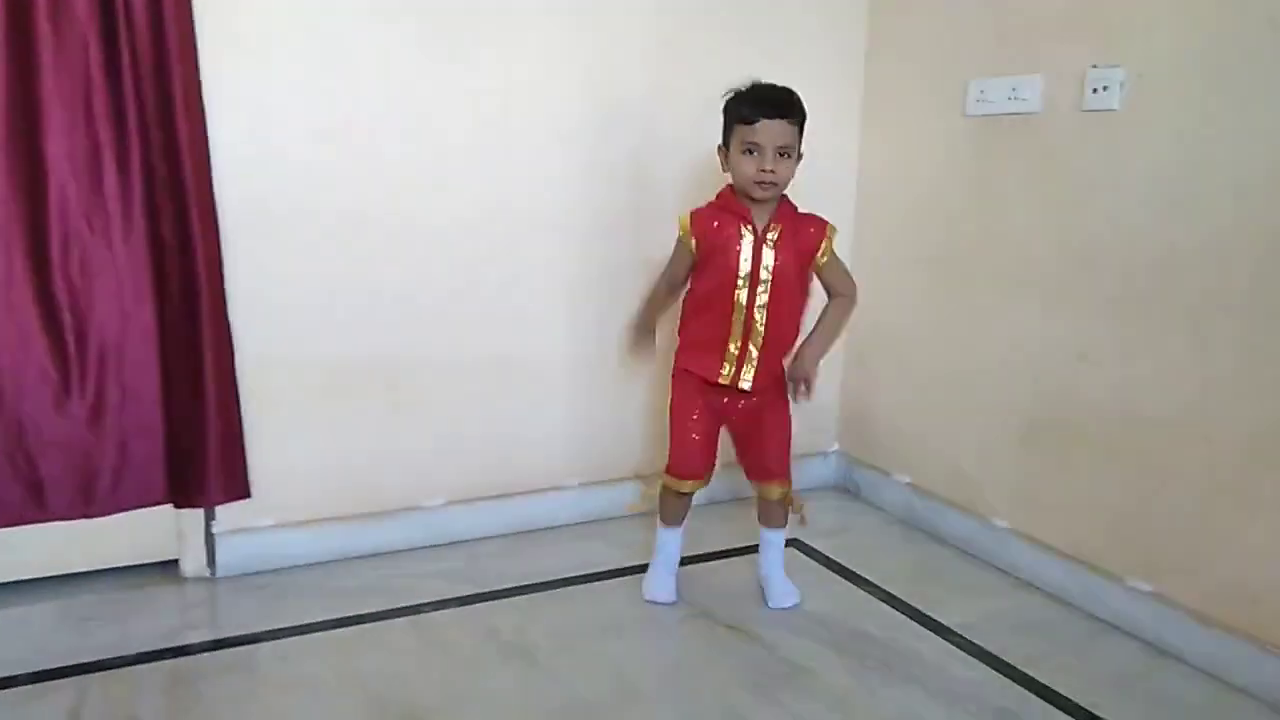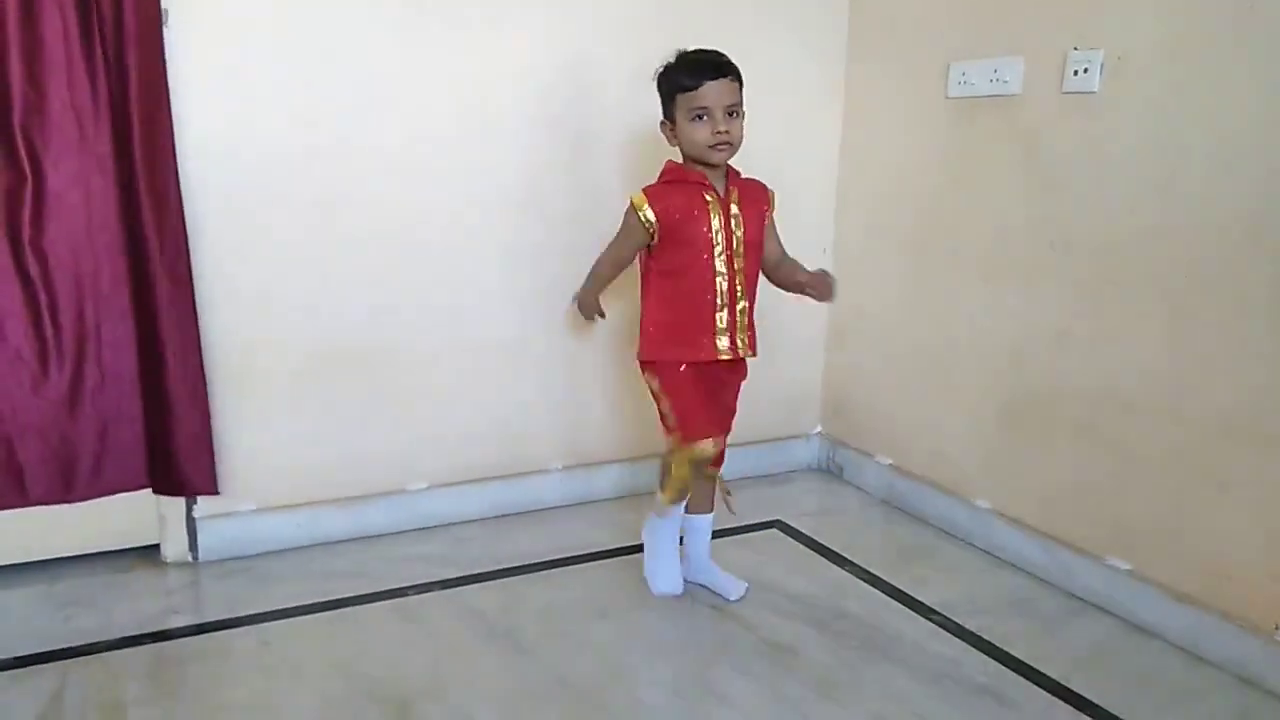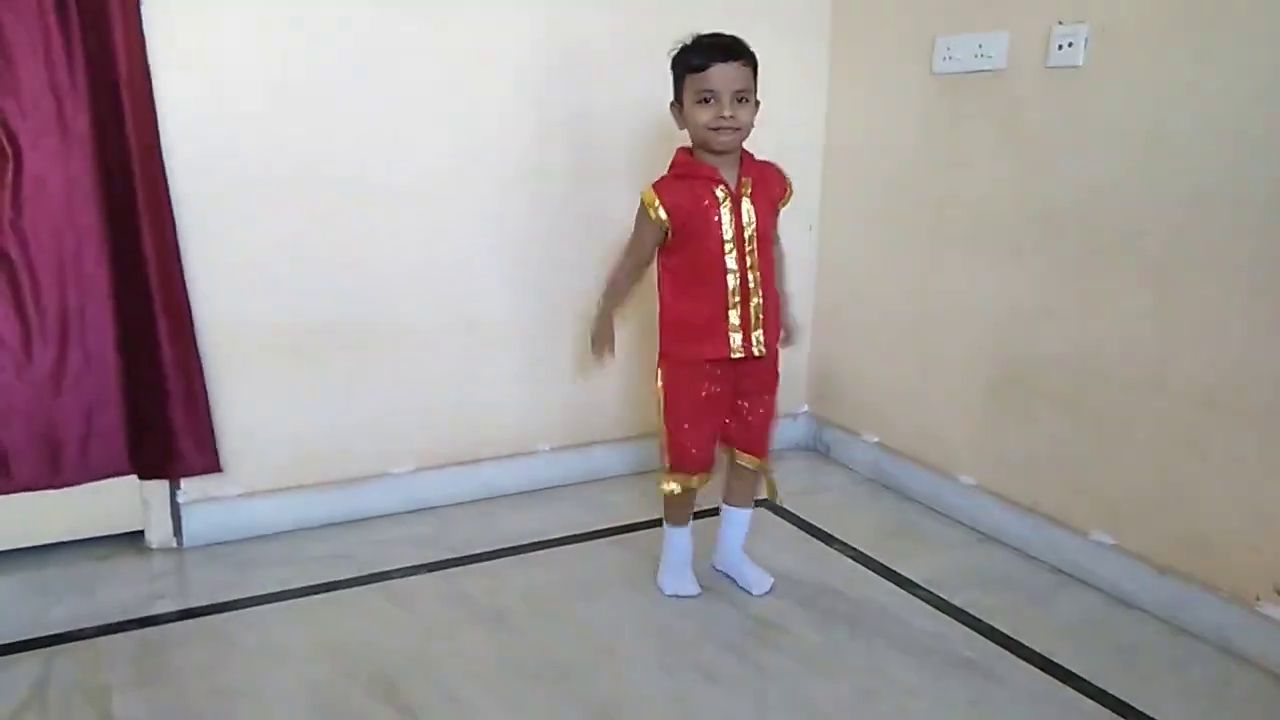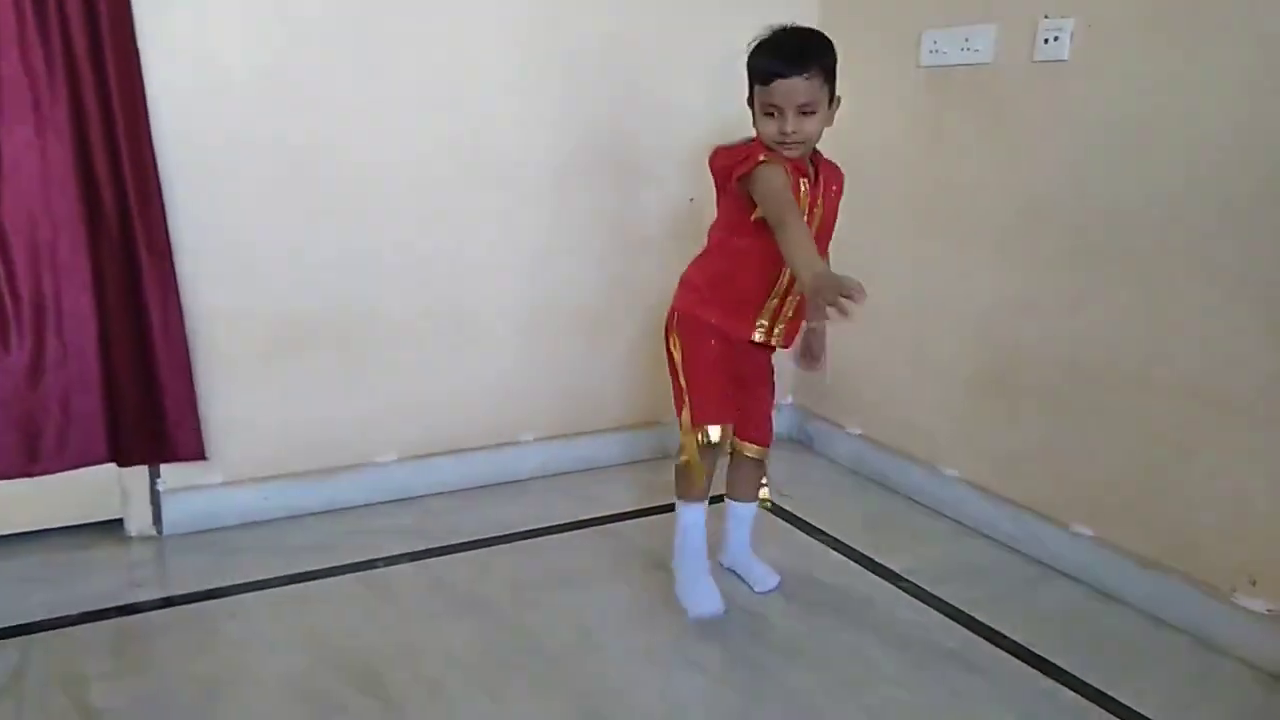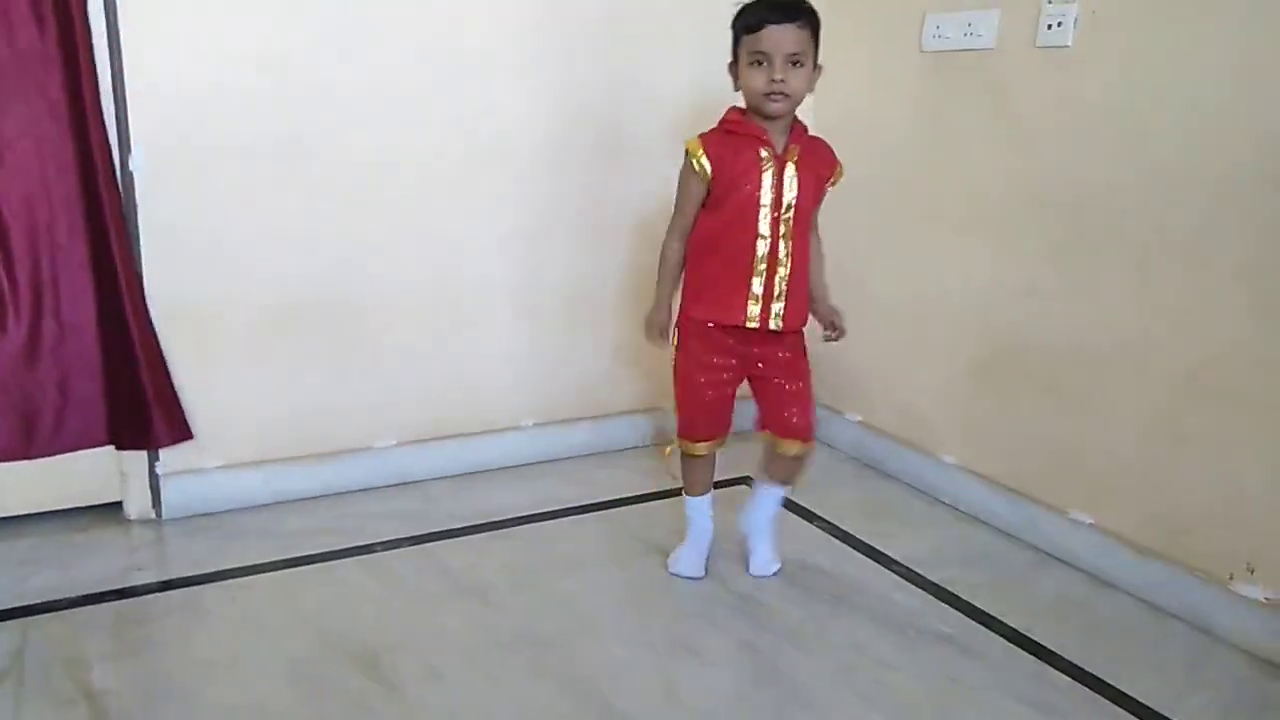
dt=1s
person 1, frame 1
left shoulder: (810, 233)
right shoulder: (703, 224)
left elbow: (844, 294)
right elbow: (673, 280)
left wrist: (812, 351)
right wrist: (647, 319)
left hip: (767, 376)
right hip: (701, 372)
left knee: (772, 481)
right knee: (685, 475)
left ankle: (771, 565)
right ankle: (664, 560)
person 1, frame 2
left shoulder: (754, 196)
right shoulder: (656, 202)
left elbow: (772, 260)
right elbow: (618, 258)
left wrist: (806, 280)
right wrist: (589, 292)
left hip: (731, 356)
right hip: (673, 356)
left knee: (710, 458)
right knee: (697, 445)
left ankle: (697, 555)
right ankle: (661, 525)
person 1, frame 3
left shoulder: (770, 183)
right shoulder: (668, 195)
right elbow: (633, 263)
left wrist: (783, 311)
right wrist: (604, 319)
left hip: (756, 349)
right hip: (690, 353)
left knee: (751, 453)
right knee: (690, 461)
left ankle: (732, 550)
right ankle: (674, 553)
person 1, frame 4
left shoulder: (829, 178)
right shoulder: (759, 169)
right elbow: (786, 222)
left wrist: (813, 325)
right wrist: (816, 280)
left hip: (758, 334)
right hip: (703, 321)
left knee: (755, 441)
right knee: (707, 432)
left ankle: (737, 546)
right ankle: (690, 556)
person 1, frame 5
left shoulder: (819, 159)
right shoulder: (711, 152)
right elbow: (679, 232)
left wrist: (823, 303)
right wrist: (662, 302)
left hip: (781, 328)
right hip: (709, 323)
left knee: (794, 435)
right knee: (700, 434)
left ankle: (760, 524)
right ankle: (696, 537)
